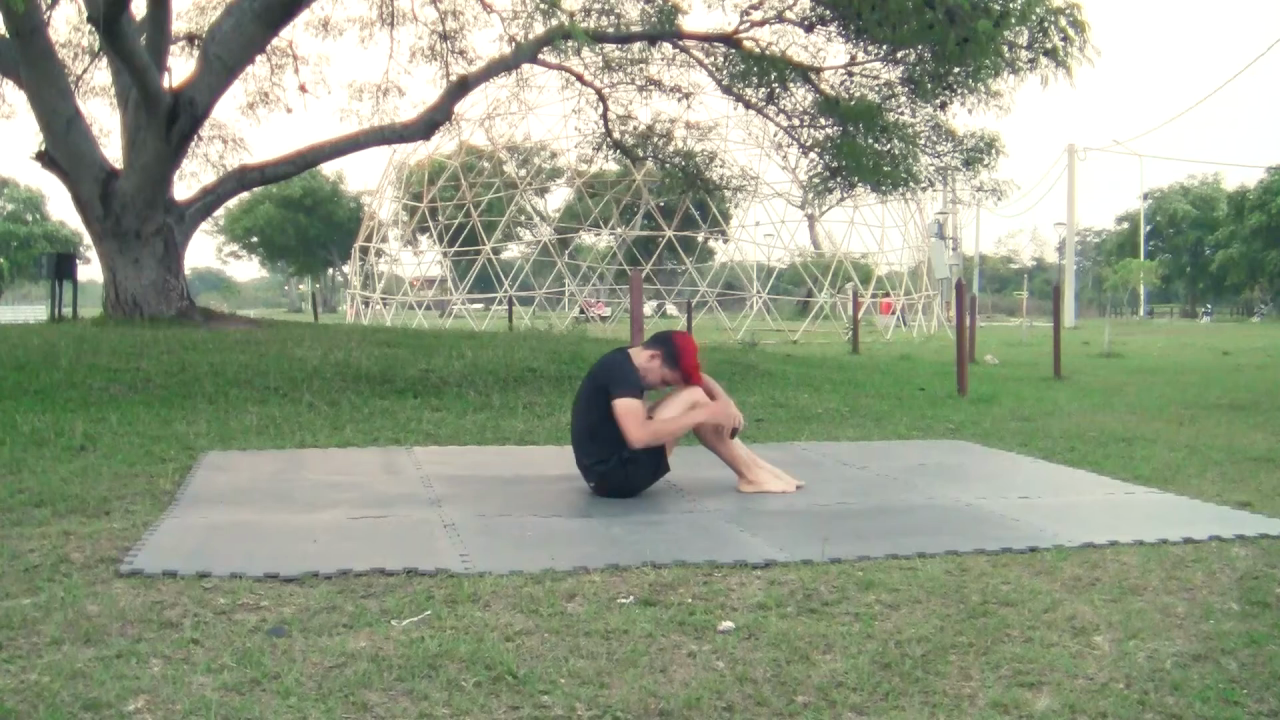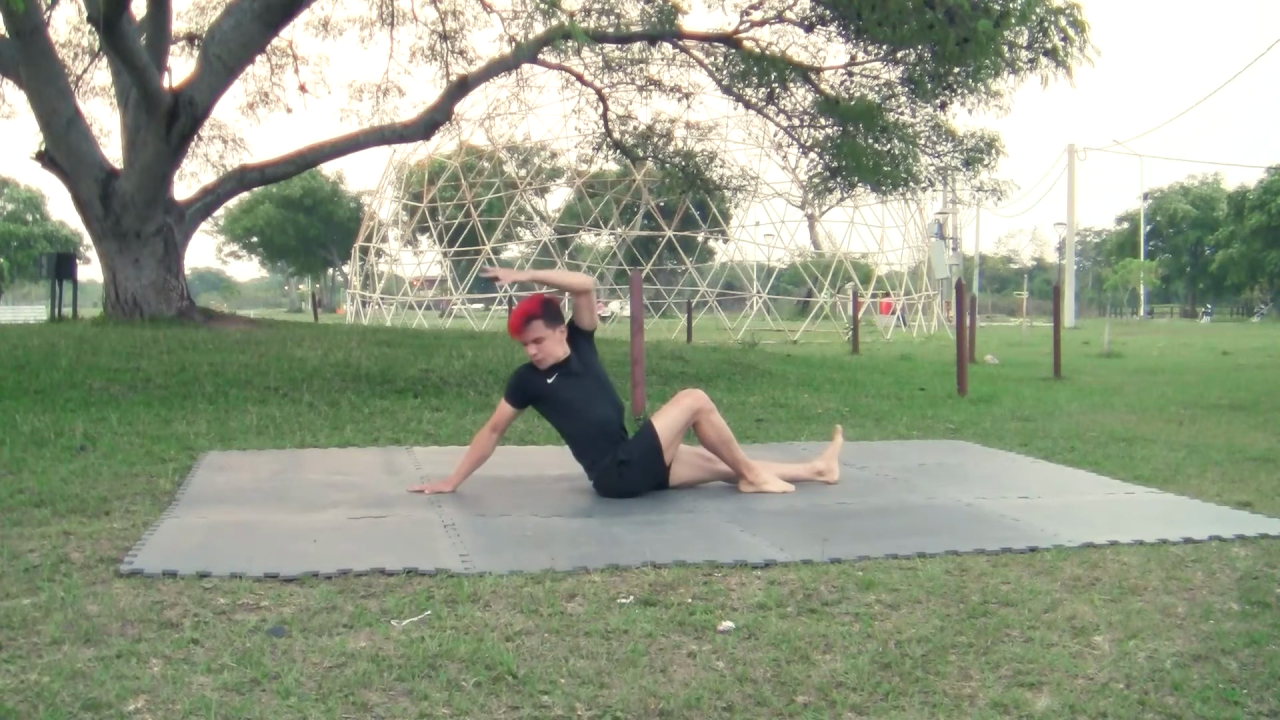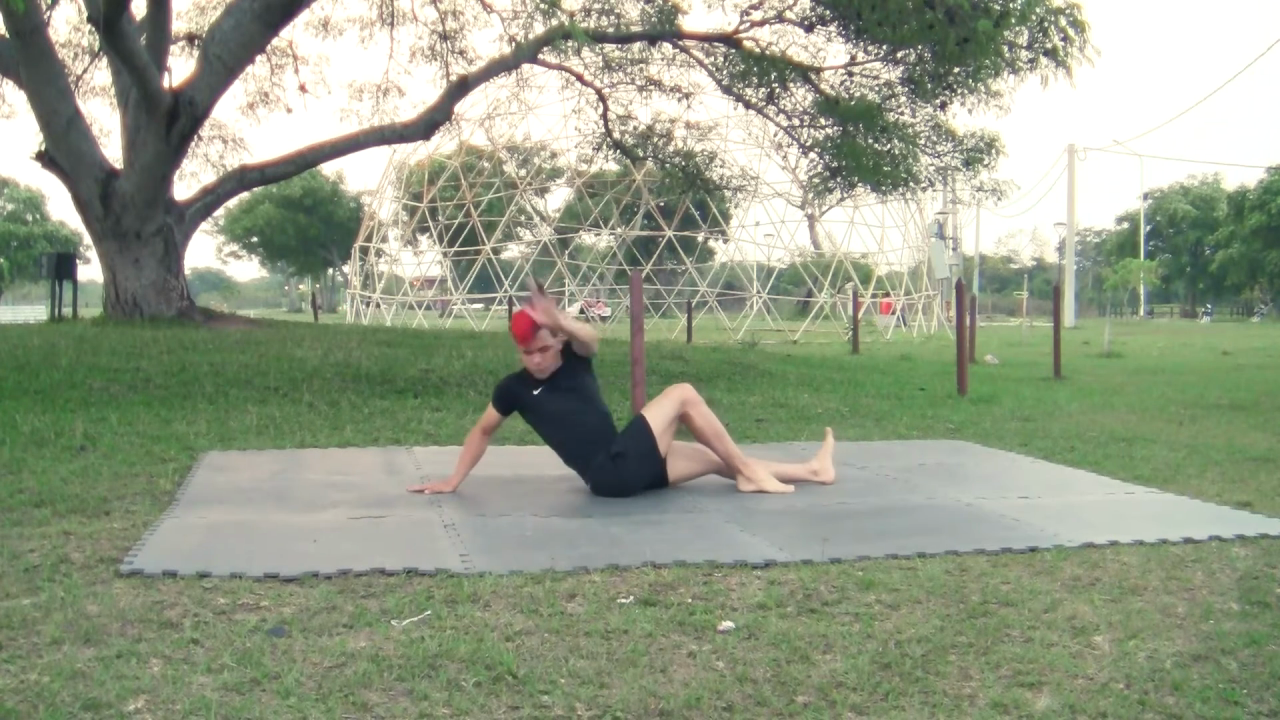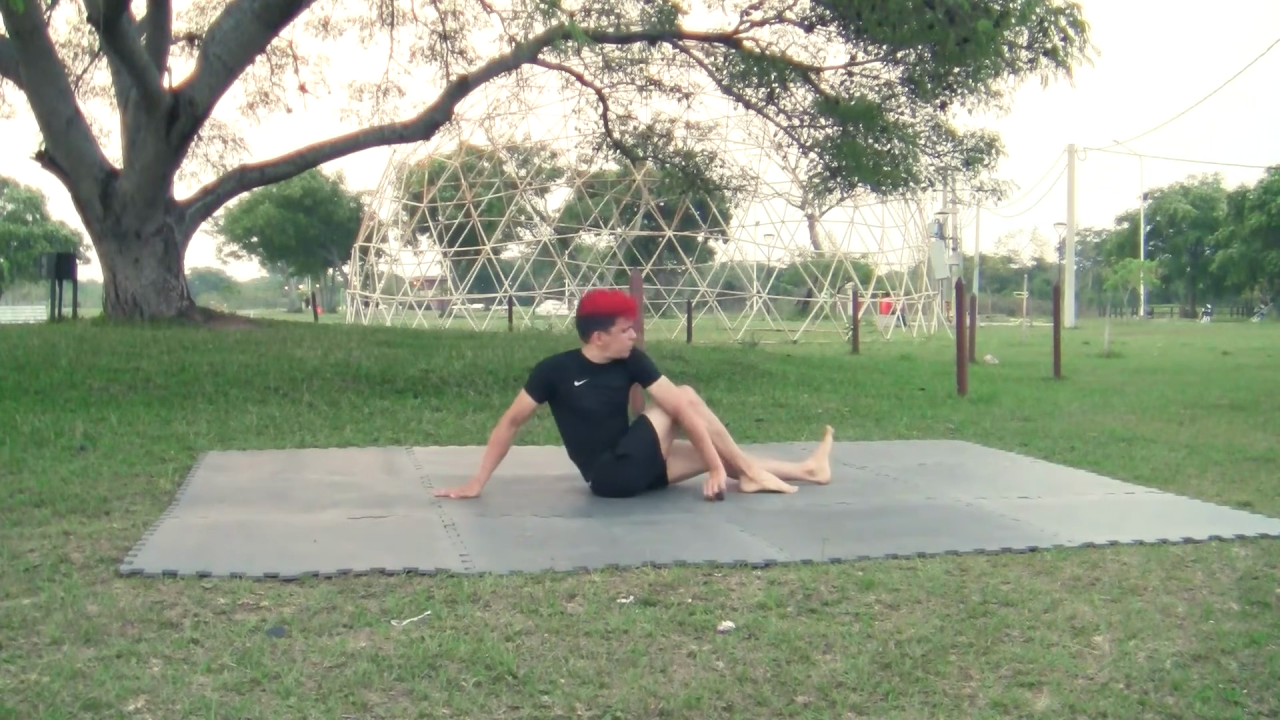
dt=1s
person 1, frame 1
left shoulder: (634, 361)
right shoulder: (619, 370)
left elbow: (698, 378)
right elbow: (639, 435)
left wrist: (727, 404)
right wrist: (701, 416)
left hip: (621, 466)
right hip: (614, 476)
right knee: (693, 398)
left ankle: (757, 469)
right ankle: (750, 476)
person 1, frame 2
left shoulder: (579, 342)
right shoulder: (526, 379)
left elbow: (586, 286)
right elbow: (492, 431)
left wrist: (525, 276)
right wrist: (453, 480)
left hip: (633, 463)
right hip: (617, 474)
left knee: (718, 464)
right knee: (694, 399)
left ankle: (817, 469)
right ankle: (751, 474)
person 1, frame 3
left shoulder: (574, 359)
right shoulder: (514, 387)
left elbow: (587, 340)
right elbow: (481, 432)
left wrist: (554, 321)
right wrist: (454, 481)
left hip: (628, 464)
right hip: (608, 474)
left knee: (714, 456)
right knee: (682, 394)
left ankle: (811, 470)
right ankle: (750, 472)
person 1, frame 4
left shoulder: (632, 360)
right shoulder: (554, 371)
left elbow: (681, 410)
right elbow: (511, 422)
left wrist: (716, 468)
right wrist: (477, 483)
left hip: (631, 466)
right hip: (609, 477)
right knee: (686, 397)
left ankle: (805, 469)
right ankle: (748, 470)
